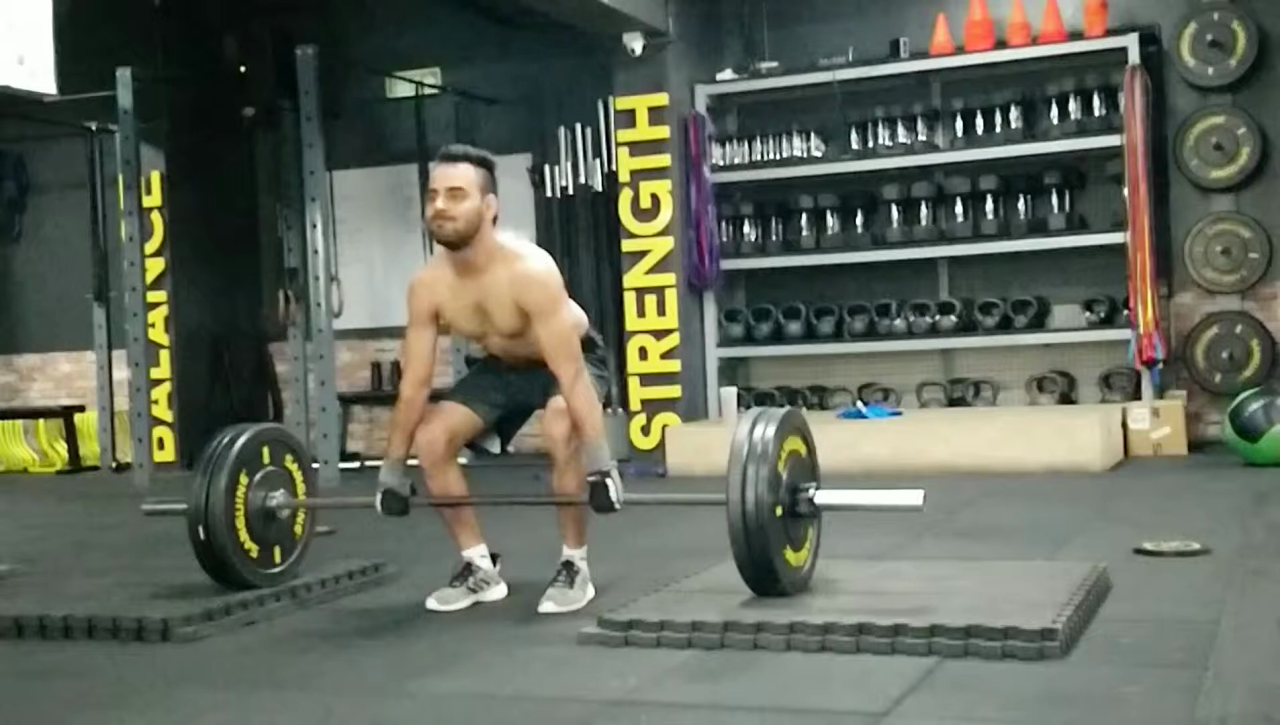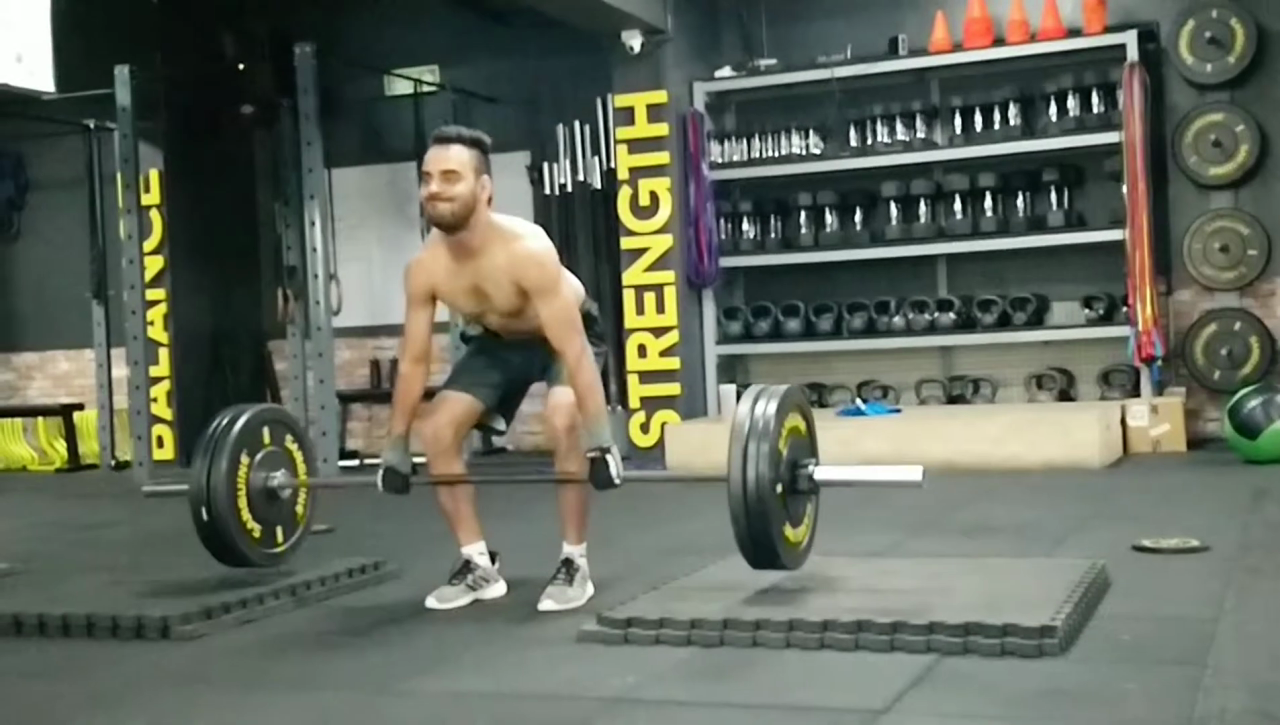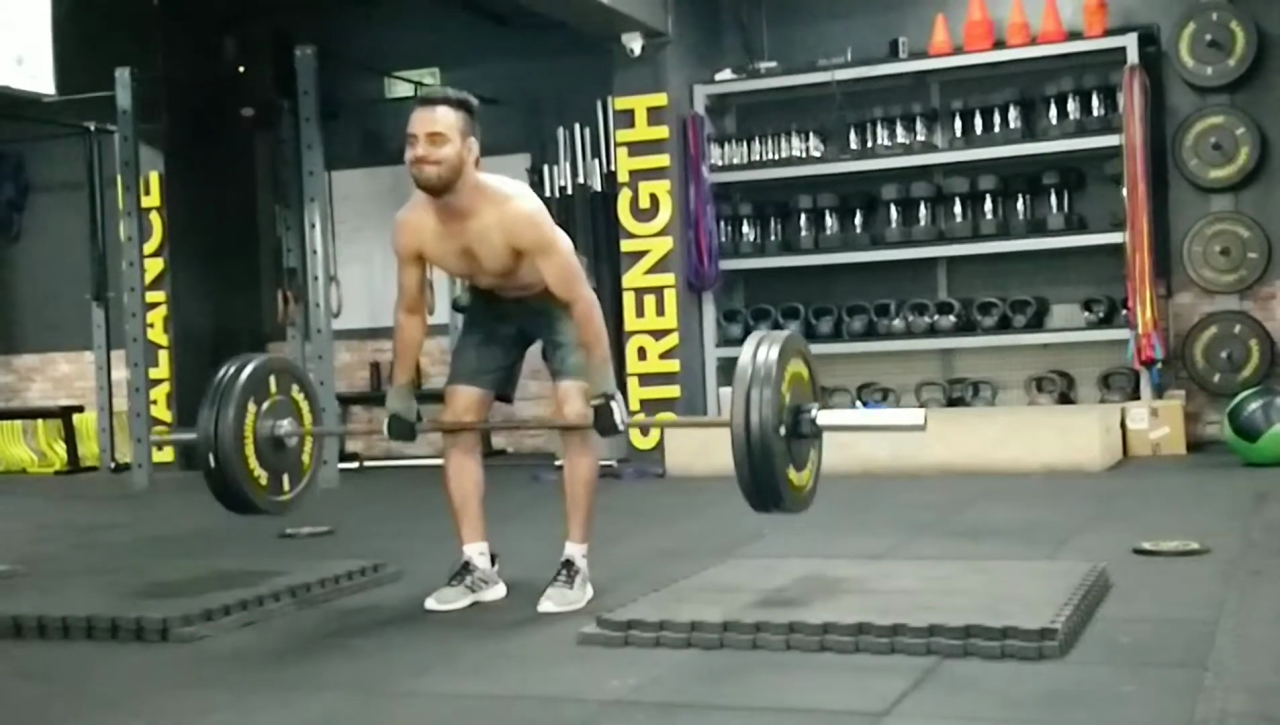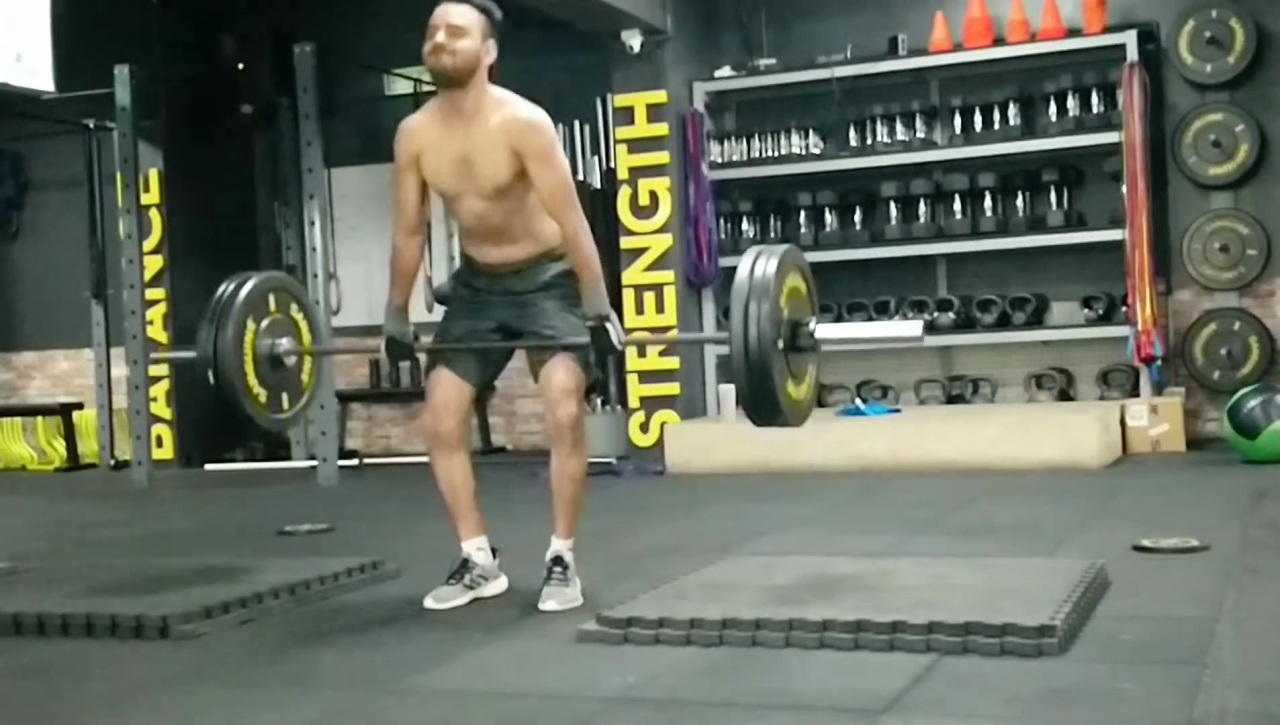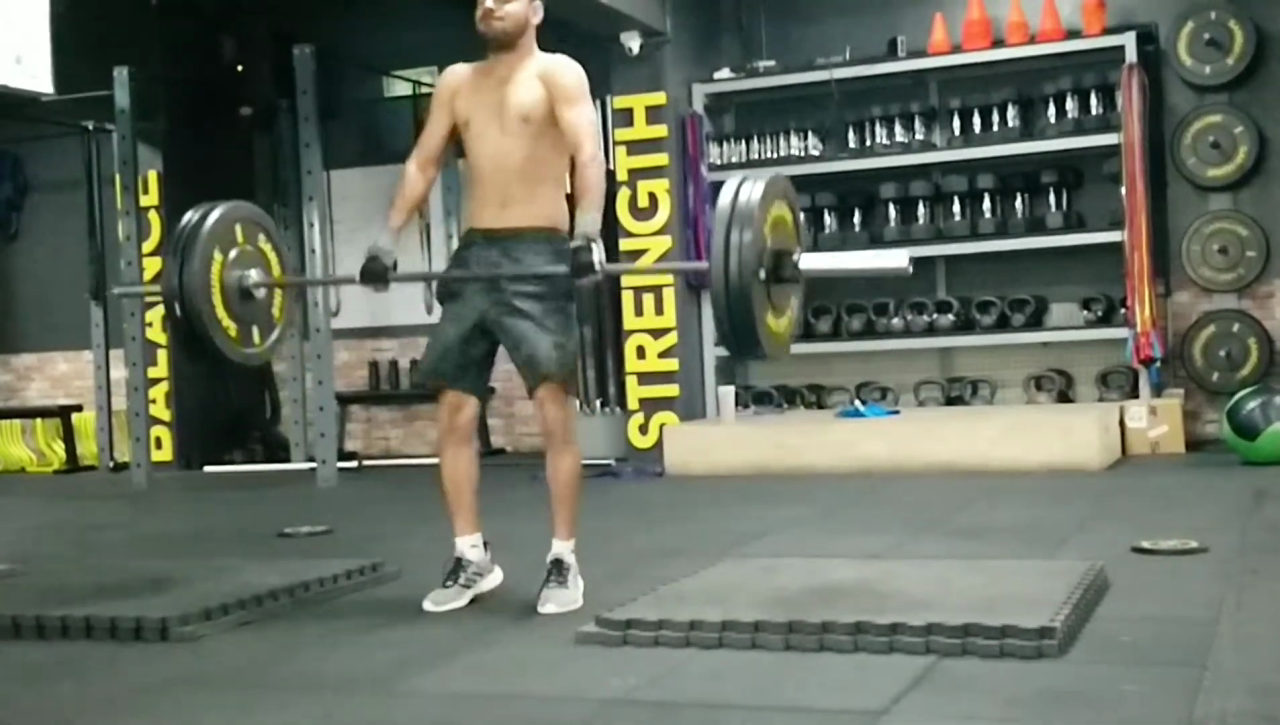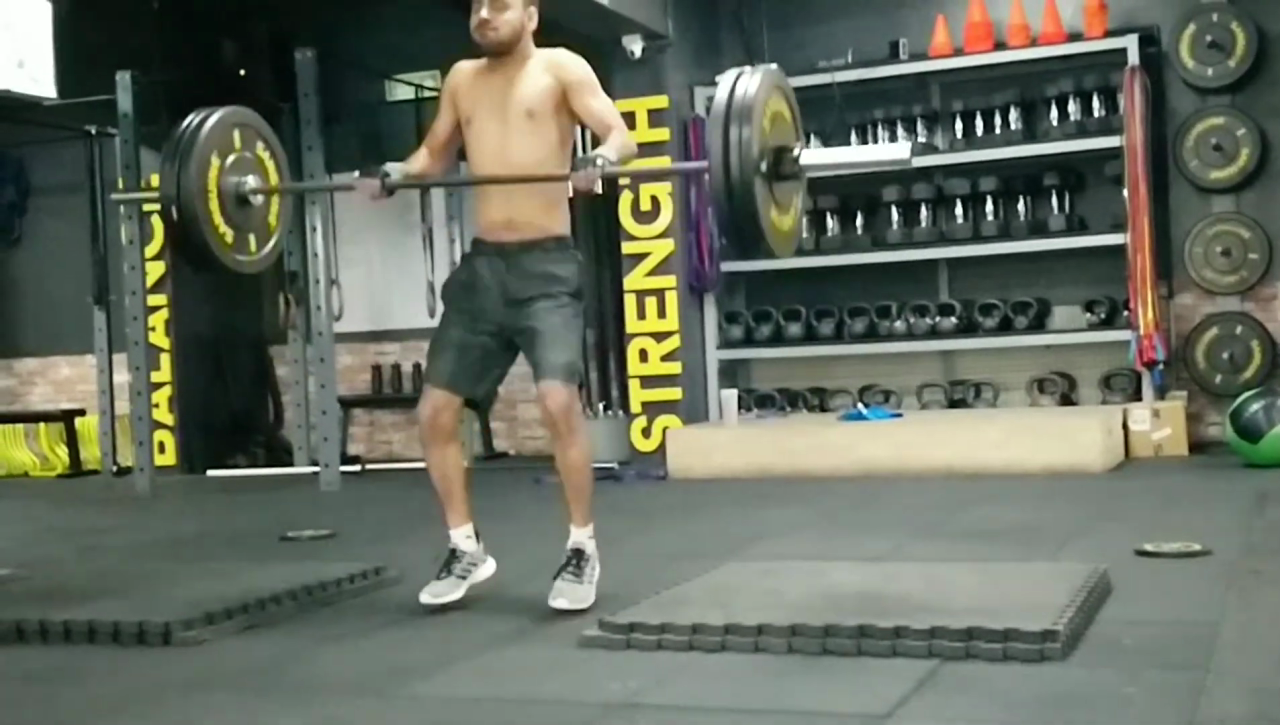
dt=0.7s
person 1, frame 1
left shoulder: (531, 272)
right shoulder: (427, 285)
left elbow: (570, 375)
right elbow: (413, 383)
left wrist: (601, 464)
right wrist: (393, 469)
left hip: (572, 360)
right hip: (501, 367)
left knee: (561, 431)
right knee: (430, 439)
left ankle: (574, 566)
right ankle: (480, 566)
person 1, frame 2
left shoulder: (528, 250)
right shoulder: (424, 266)
left elbow: (572, 352)
right elbow: (413, 360)
left wrist: (600, 441)
right wrist: (395, 449)
left hip: (567, 334)
right hip: (497, 340)
left knee: (563, 421)
right knee: (437, 431)
left ankle: (574, 564)
right ankle: (479, 565)
person 1, frame 3
left shoulder: (516, 210)
right shoulder: (411, 224)
left elbow: (580, 300)
right elbow: (409, 310)
left wrist: (604, 389)
right wrist: (400, 397)
left hip: (558, 298)
right hip: (490, 305)
left knee: (574, 415)
right knee: (457, 423)
left ankle: (574, 565)
right ankle: (479, 566)
person 1, frame 4
left shoulder: (523, 122)
right shoulder: (414, 133)
left elbow: (571, 220)
right elbow: (409, 231)
left wrist: (599, 310)
right wrist: (396, 317)
left hip: (546, 279)
right hip: (476, 285)
left knee: (563, 415)
right knee: (441, 421)
left ankle: (561, 560)
right ankle: (478, 561)
person 1, frame 5
left shoulder: (557, 71)
right shoulder: (455, 81)
left elbow: (588, 154)
right elbow: (422, 164)
left wrist: (588, 233)
right wrist: (387, 241)
left hip: (539, 257)
right hip: (472, 257)
left knee: (553, 411)
right knee: (454, 416)
left ankle: (564, 561)
right ankle: (472, 557)
person 1, frame 6
left shoulder: (560, 67)
right shoulder: (462, 78)
left elbow: (618, 134)
right elbow: (434, 153)
left wrist: (600, 160)
right wrist: (395, 175)
left hip: (545, 265)
right hip: (480, 266)
left knee: (558, 403)
right knee: (435, 412)
left ankle: (581, 549)
right ankle: (466, 549)
